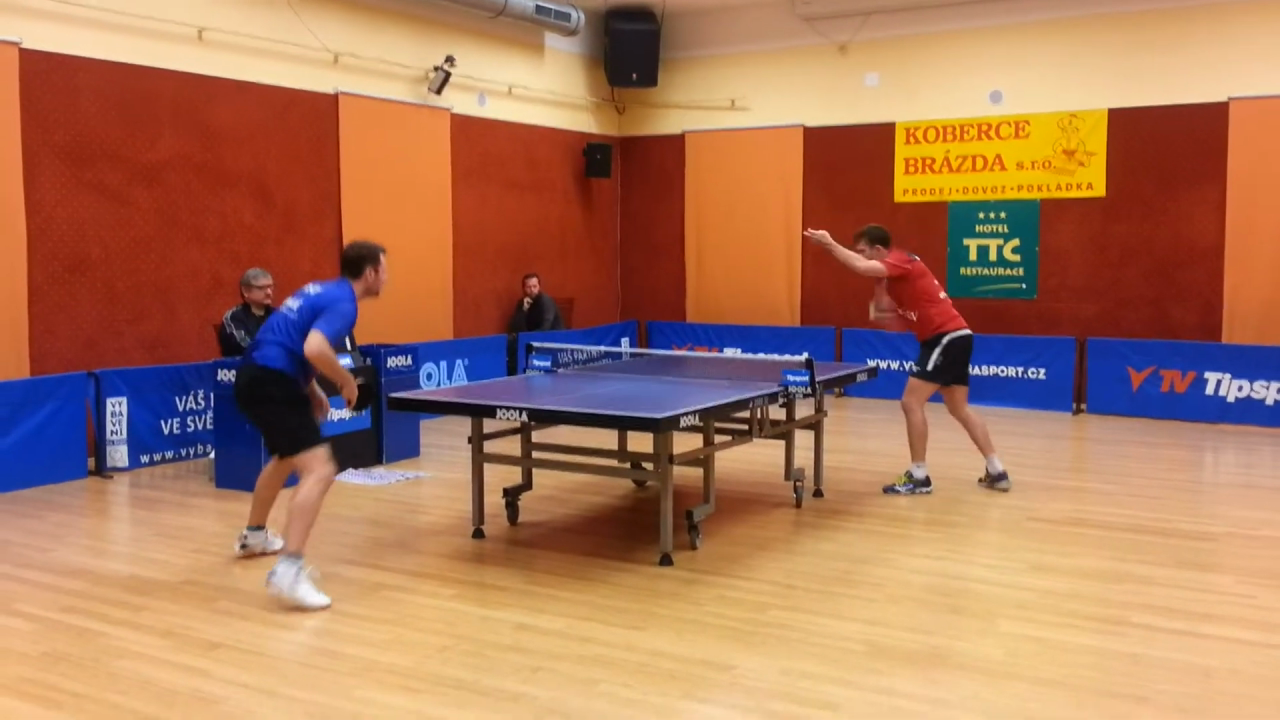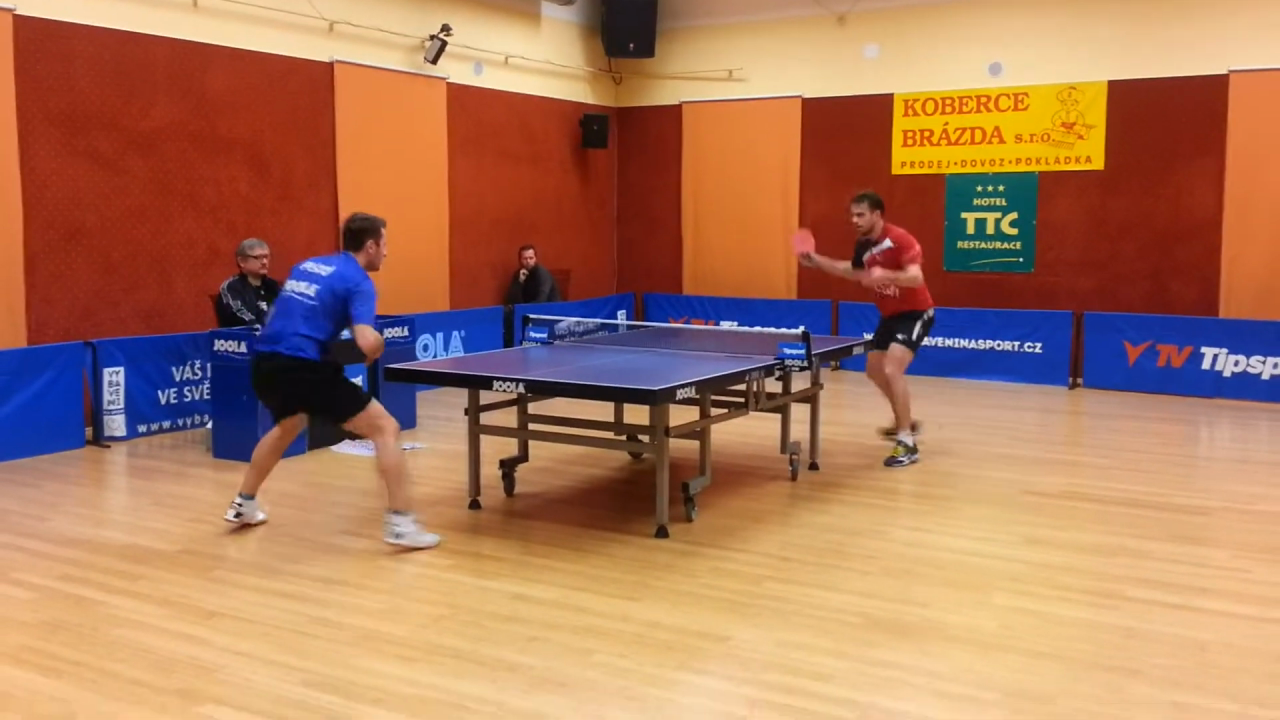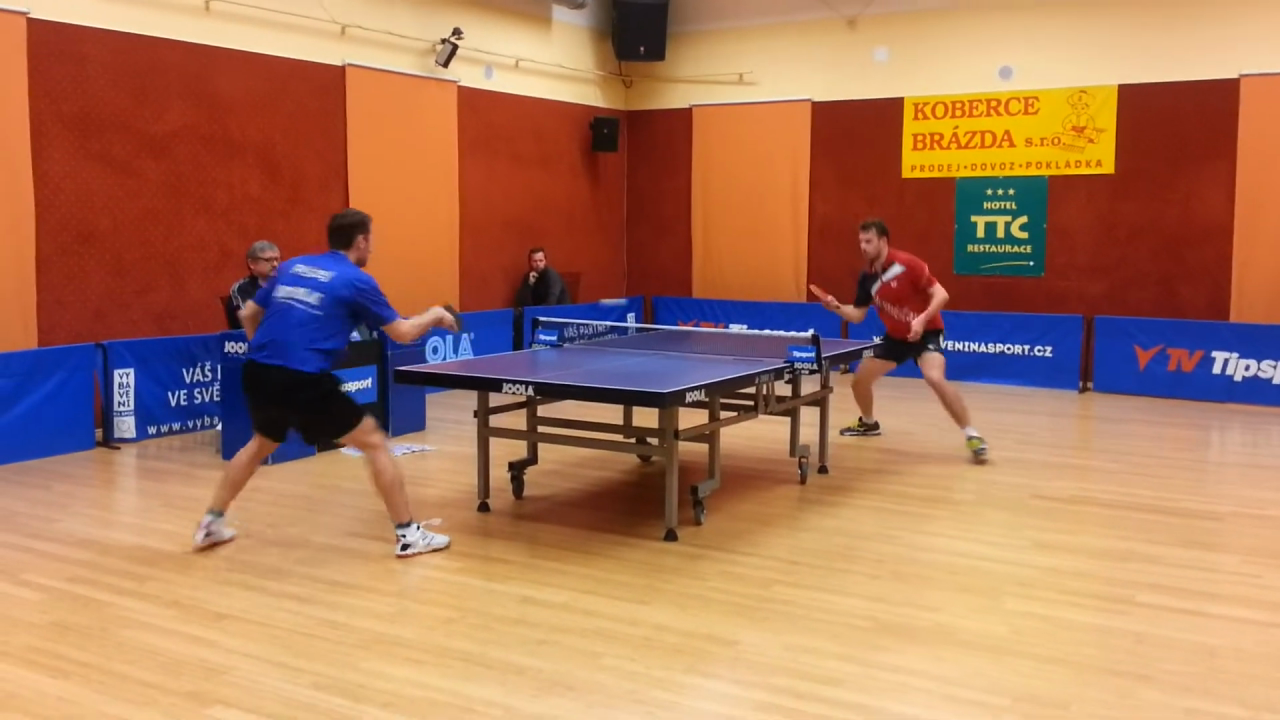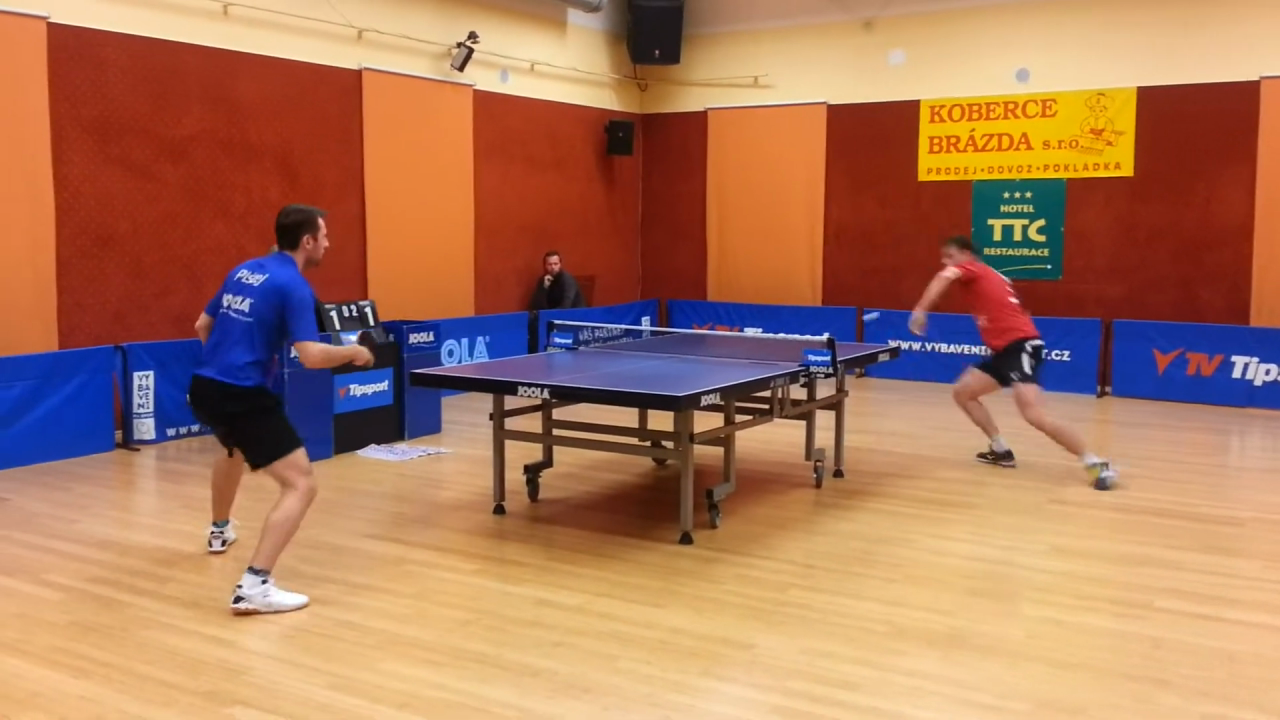
dt=0.4s
person 1, frame 1
left shoulder: (322, 291)
right shoulder: (343, 303)
right elbow: (314, 350)
left wrist: (313, 391)
right wrist: (347, 382)
left hip: (254, 375)
right hip: (271, 383)
left knee: (286, 457)
right knee: (318, 471)
left ankle: (254, 535)
right ankle: (288, 570)
person 1, frame 2
left shoulder: (306, 266)
right shoulder: (357, 281)
left elbow: (279, 318)
right elbow: (367, 342)
right wrist: (378, 346)
left hip: (265, 363)
right hip: (302, 367)
left knee: (287, 426)
right knee: (385, 428)
left ankle: (243, 505)
right ankle: (400, 524)
person 1, frame 3
left shoulder: (291, 267)
right shoulder: (357, 281)
left elbow: (248, 315)
right elbow: (402, 332)
right wrist: (435, 315)
left hip: (258, 374)
right hip: (304, 382)
left knee: (261, 443)
right knee: (375, 445)
left ankle: (212, 523)
right ankle: (408, 533)
person 1, frame 4
left shoulder: (242, 271)
right shoulder: (293, 286)
left elbow: (203, 326)
right elbow: (310, 356)
right wrist: (353, 352)
left hip: (204, 387)
right hip: (242, 395)
left knee: (234, 451)
right knee: (301, 486)
left ankle: (220, 531)
right ankle: (254, 586)
person 2, frame 1
left shoulder: (900, 260)
right shoulder: (891, 272)
left elbow: (864, 267)
right elbow: (883, 297)
left wrist: (829, 244)
right wrist: (887, 310)
left hip: (947, 337)
right hip: (956, 337)
left knee: (911, 402)
right knee: (959, 408)
left ankle: (919, 476)
right ankle: (996, 471)
person 2, frame 2
left shoulder: (900, 239)
right shoulder: (863, 244)
left elbow: (916, 278)
right elbow: (852, 271)
left wrist: (887, 277)
right wrist: (817, 261)
left hip: (914, 313)
right hip: (891, 315)
left knee: (891, 371)
right knee: (874, 369)
left ankle: (907, 443)
right ankle: (904, 422)
person 2, frame 3
left shoulder: (908, 265)
right shoulder: (867, 278)
left elbow: (941, 295)
right elbow: (858, 315)
left wrist: (922, 319)
right wrist: (838, 308)
left hip: (927, 333)
right hip: (895, 338)
left knee: (935, 378)
right knee: (860, 379)
left ankle: (972, 436)
right ankle: (868, 422)
person 2, frame 4
left shoulder: (969, 268)
right shoulder: (987, 276)
left elbow: (945, 277)
left wrist: (920, 310)
left hip: (1020, 346)
right hip: (1006, 350)
left knee: (1034, 415)
right knee: (962, 393)
left ankle: (1095, 464)
right ankle: (1000, 449)
